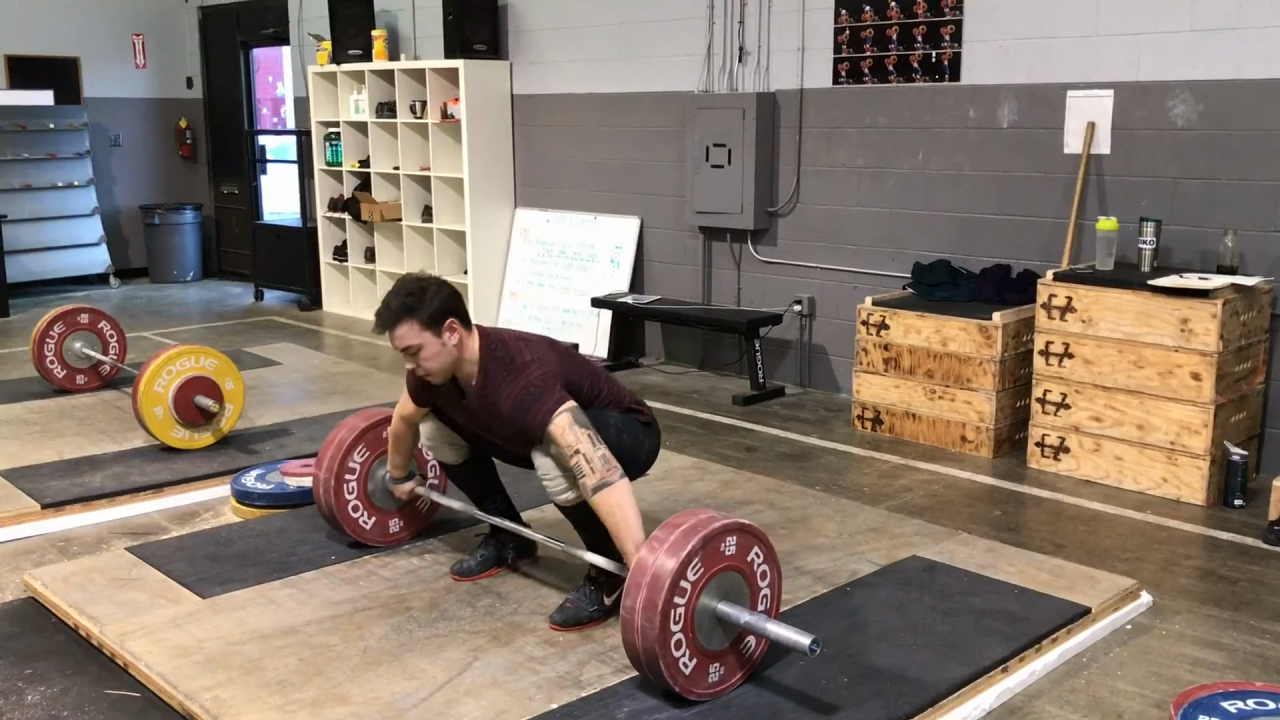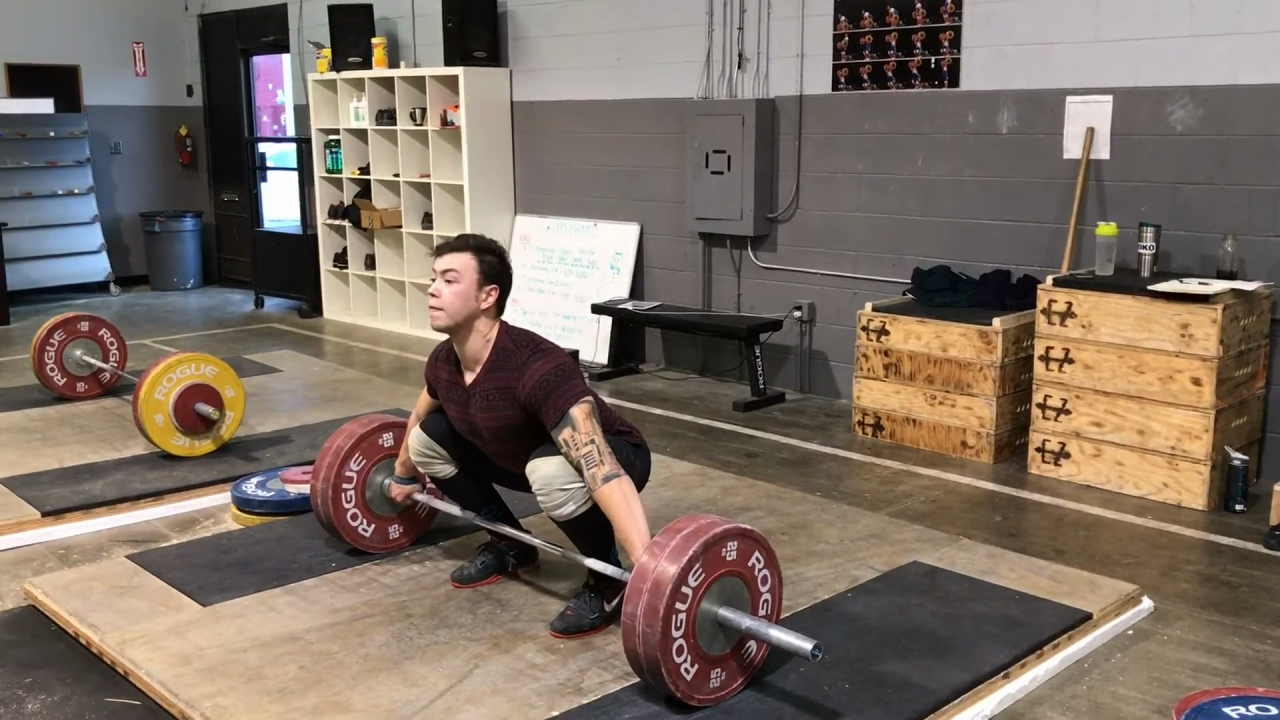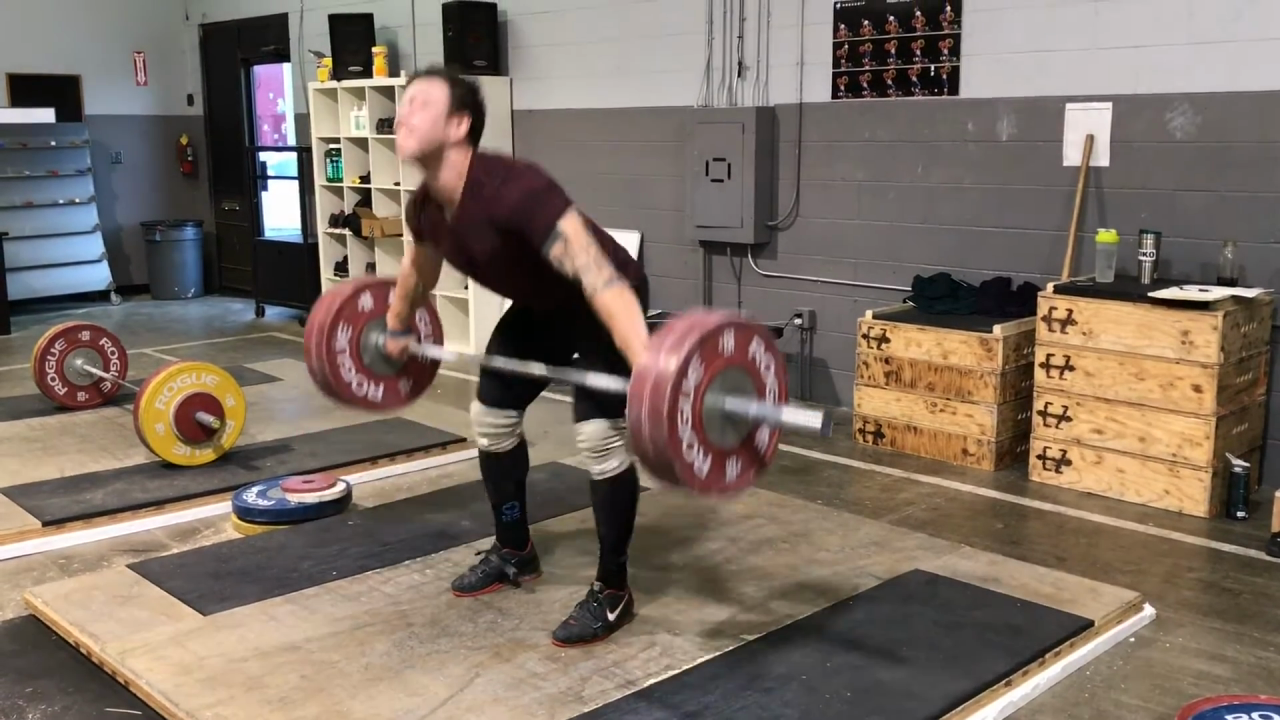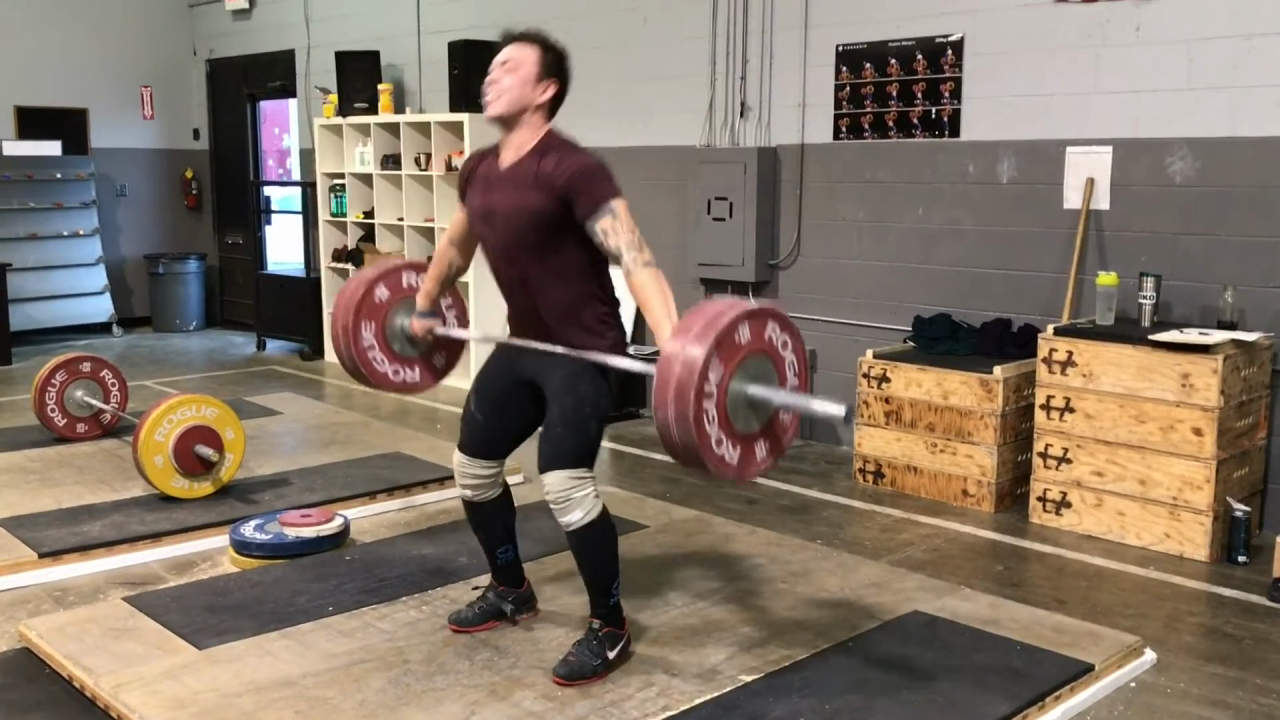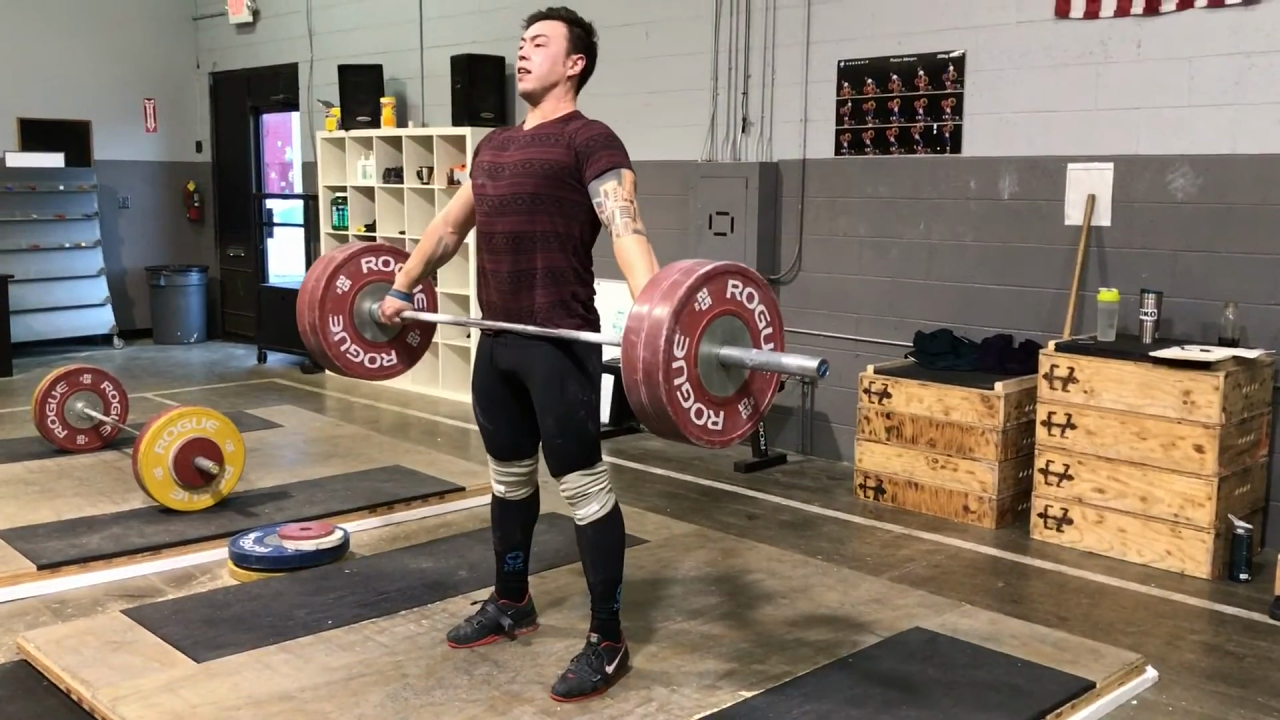
dt=1s
person 1, frame 1
left shoulder: (518, 377)
right shoulder: (435, 372)
left elbow: (597, 470)
right elbow: (404, 419)
right wrist: (399, 476)
left hip: (626, 434)
left knee: (557, 461)
right knee: (435, 428)
left ankle: (611, 573)
right ankle: (509, 538)
person 1, frame 2
left shoulder: (538, 367)
right shoulder: (443, 362)
left elbow: (601, 470)
right elbow: (419, 418)
right wrist: (403, 475)
left hip: (615, 456)
left knee: (552, 473)
right knee: (428, 438)
left ankle: (609, 582)
right ankle: (509, 544)
person 1, frame 3
left shoulder: (512, 191)
right shoulder: (425, 202)
left elbow: (600, 276)
right elbow: (418, 269)
right wrist: (396, 328)
left hip: (593, 304)
right hip: (536, 305)
left knee: (598, 436)
right knee: (490, 420)
left ankle: (611, 592)
right ankle: (512, 551)
person 1, frame 4
left shoulder: (569, 170)
right shoulder: (477, 171)
left elbow: (634, 260)
right elbow: (455, 245)
right wrist: (425, 305)
left hip: (582, 354)
right hip: (521, 349)
left knee: (564, 485)
right knee: (473, 467)
left ankle: (609, 628)
right ankle: (509, 589)
person 1, frame 5
left shoulder: (589, 141)
right shoulder: (494, 145)
left elbow: (625, 227)
right elbow: (449, 225)
right wrist: (402, 287)
left hip: (559, 342)
right hip: (498, 339)
left knee: (582, 485)
right knee: (509, 475)
left ankle: (607, 641)
right ankle: (510, 602)
